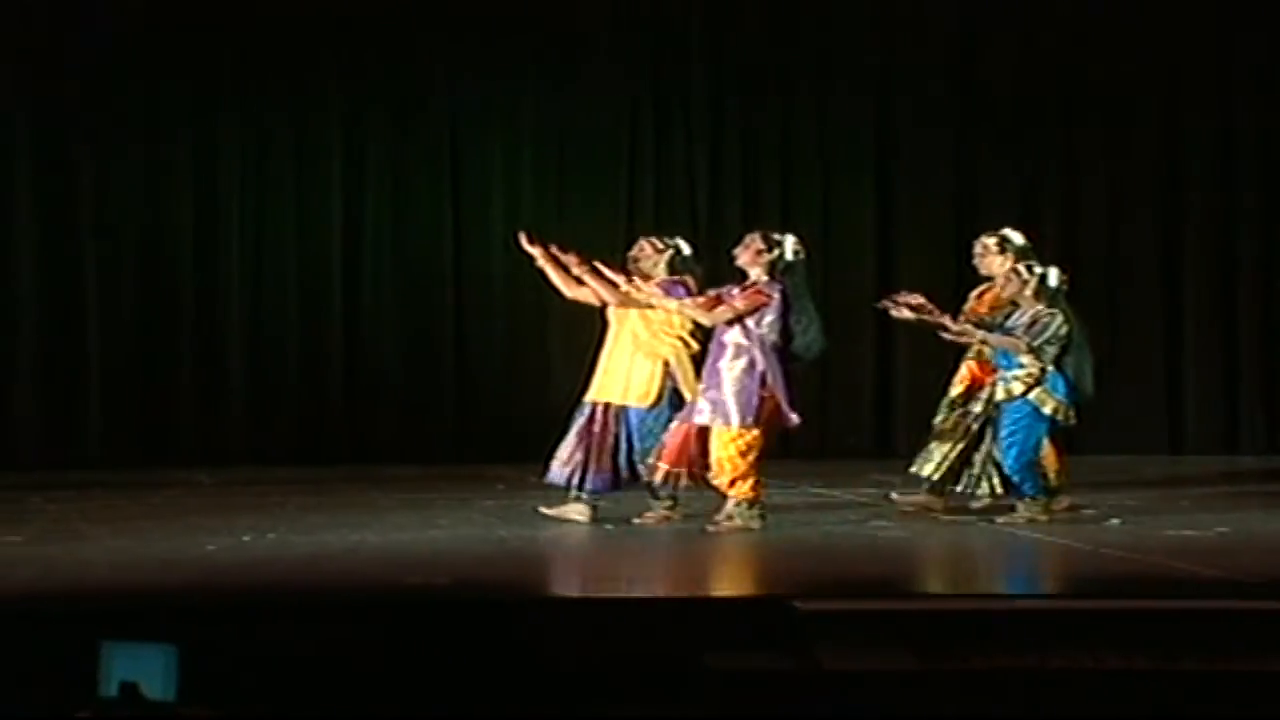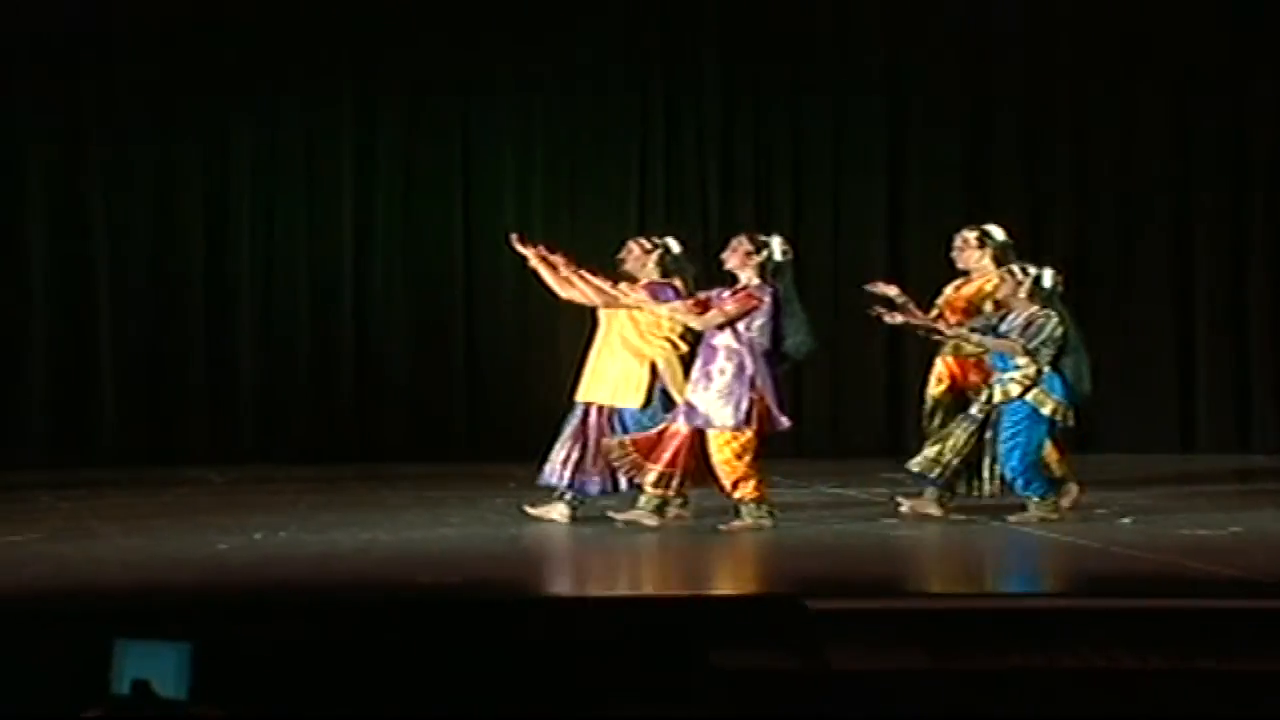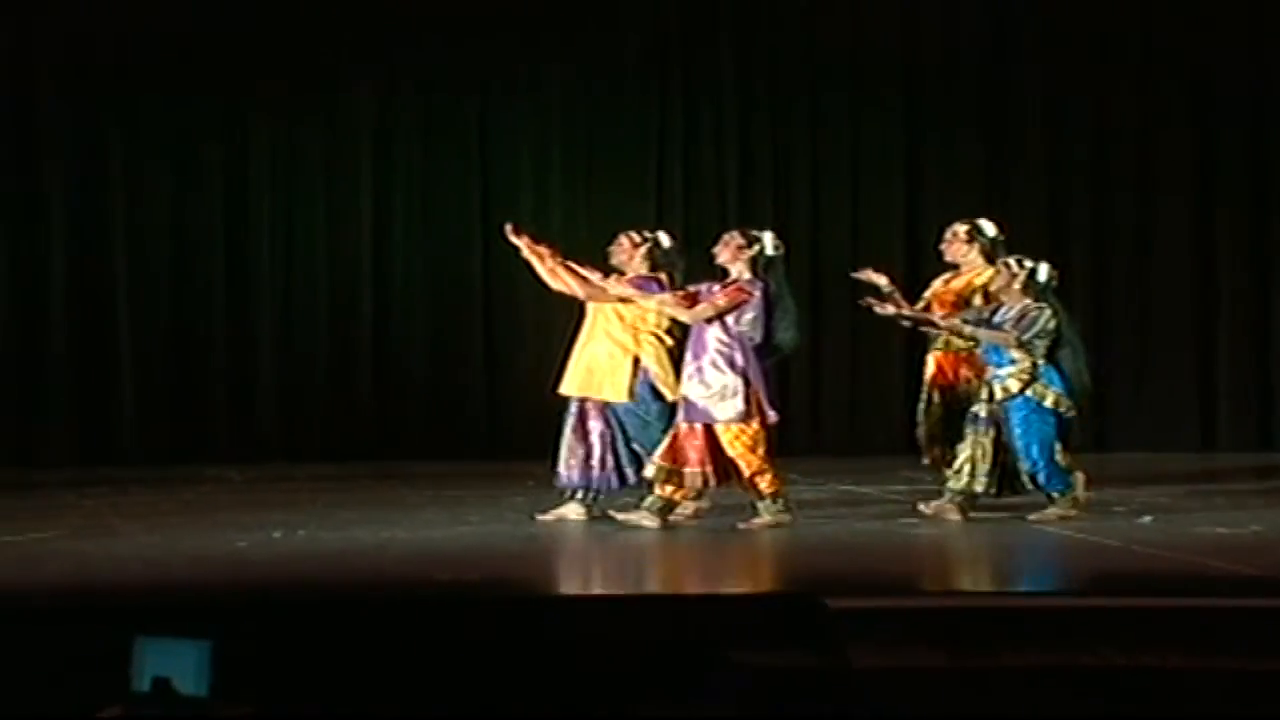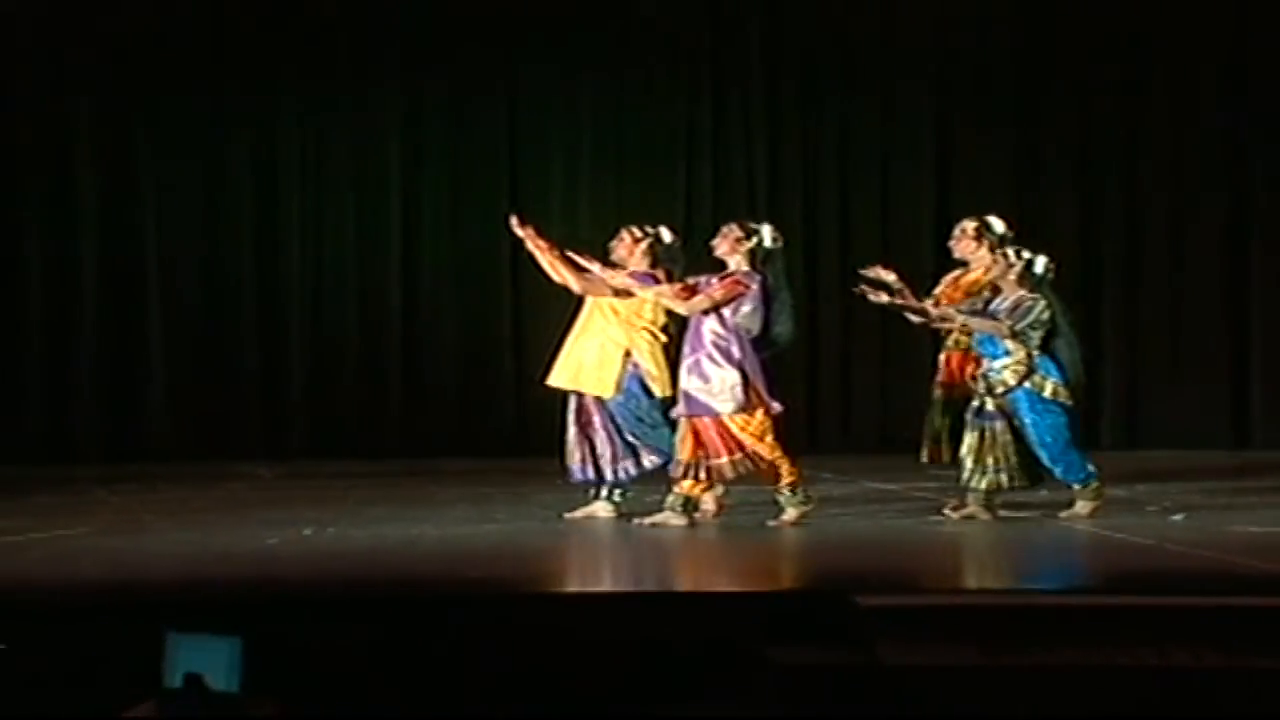
dt=0.2s
person 1, frame 1
left shoulder: (767, 290)
right shoulder: (736, 291)
left elbow: (710, 317)
right elbow: (693, 304)
left wrist: (665, 302)
right wrist: (642, 291)
left hip: (746, 379)
right hip: (724, 379)
left knee: (731, 448)
right knee: (689, 441)
left ankle: (748, 511)
right ankle: (737, 500)
person 1, frame 2
left shoulder: (758, 293)
right shoulder: (723, 295)
left elbow: (701, 322)
right elbow: (684, 308)
left wrist: (656, 307)
left hip: (736, 382)
right hip: (711, 382)
left knee: (729, 451)
right knee: (677, 439)
left ankle: (757, 511)
right ankle: (652, 506)
person 1, frame 3
left shoulder: (749, 287)
right shoulder: (714, 289)
left elbow: (691, 315)
right elbow: (672, 301)
left wrist: (644, 300)
right wrist: (627, 292)
left hip: (728, 378)
right hip: (703, 377)
left knee: (740, 446)
right knee: (688, 444)
left ankle: (776, 508)
right ankle: (656, 510)
person 1, frame 4
left shoulder: (746, 280)
right shoulder: (712, 281)
left elbow: (688, 307)
right elbow: (672, 292)
left wrist: (641, 290)
right wrist: (616, 278)
left hip: (727, 371)
right hip: (704, 373)
left knee: (752, 439)
right knee: (697, 439)
left ankle: (797, 499)
right ankle: (679, 508)
person 2, frame 1
left shoulder: (674, 288)
left elbow: (618, 300)
right elbow: (574, 292)
left wrist: (583, 270)
right wrist: (543, 258)
left hip: (654, 379)
right hip: (620, 379)
left knee: (649, 443)
right knee: (592, 432)
right ankle: (581, 502)
person 2, frame 2
left shoulder: (663, 290)
right shoulder: (622, 291)
left elbow: (604, 300)
right elbow: (568, 292)
left wrist: (571, 271)
right wrist: (536, 259)
left hip: (644, 381)
right hip: (610, 380)
right knee: (585, 436)
left ankle: (677, 503)
right ankle: (564, 502)
person 2, frame 3
left shoulder: (648, 284)
right shoulder: (613, 284)
left elbow: (589, 294)
right elbow: (560, 284)
left wrist: (556, 262)
right wrist: (529, 251)
left hip: (634, 375)
right hip: (601, 375)
left knee: (651, 439)
right knee: (586, 434)
right ankle: (579, 502)
person 2, frame 4
left shoulder: (645, 280)
left elbow: (582, 286)
right elbow: (564, 277)
left wrist: (553, 255)
right wrist: (532, 244)
left hip: (628, 370)
right hip: (600, 371)
left knee: (648, 432)
right knee: (598, 433)
right ankle: (605, 499)
person 3, frame 1
right shoulder: (981, 293)
right wrist: (926, 310)
right hip: (976, 368)
right knee: (952, 424)
left ankle: (1056, 492)
right ankle: (933, 492)
person 3, frame 2
left shoulder: (999, 285)
right shoulder: (955, 288)
right wrist: (900, 300)
left hip: (982, 366)
right hip: (950, 366)
right knee: (941, 425)
left ankle: (1064, 482)
person 3, frame 3
left shoulder: (991, 279)
right shoulder: (944, 282)
right wrist: (887, 288)
left hip: (972, 363)
right hip: (943, 362)
right knee: (945, 426)
person 3, frame 4
right shoulder: (953, 279)
right elbow: (921, 314)
right wrist: (894, 284)
left hip: (982, 360)
right hip: (954, 360)
right knee: (955, 424)
person 4, frame 1
left shoulder: (1052, 320)
right shoulder: (1013, 316)
left elbow: (1023, 346)
right elbow: (980, 331)
left wrist: (977, 335)
left hip: (1033, 397)
right hip: (1010, 394)
left knee: (1014, 455)
left ankle: (1035, 505)
person 4, frame 2
left shoulder: (1048, 321)
right shoulder: (1003, 318)
left elbow: (1017, 348)
right elbow: (965, 329)
left wrist: (969, 337)
right wrist: (918, 322)
left hip: (1031, 399)
right hip: (1003, 395)
left knee: (1016, 456)
left ankle: (1045, 504)
person 4, frame 3
left shoulder: (1041, 314)
right shoulder: (996, 311)
left elbow: (1010, 339)
right elbow: (953, 322)
left wrist: (964, 329)
right wrist: (901, 313)
left hip: (1030, 393)
right hip: (999, 391)
left knee: (1035, 452)
right knee: (976, 444)
left ankle: (1067, 500)
right ankle: (956, 502)
person 4, frame 4
left shoulder: (1036, 305)
right shoulder: (992, 302)
left elbow: (1004, 329)
right elbow: (943, 314)
left wrist: (959, 318)
right wrist: (894, 302)
left hip: (1029, 384)
right hip: (996, 384)
left knee: (1049, 442)
right knee: (982, 440)
left ankle: (1089, 492)
right ankle: (979, 502)
